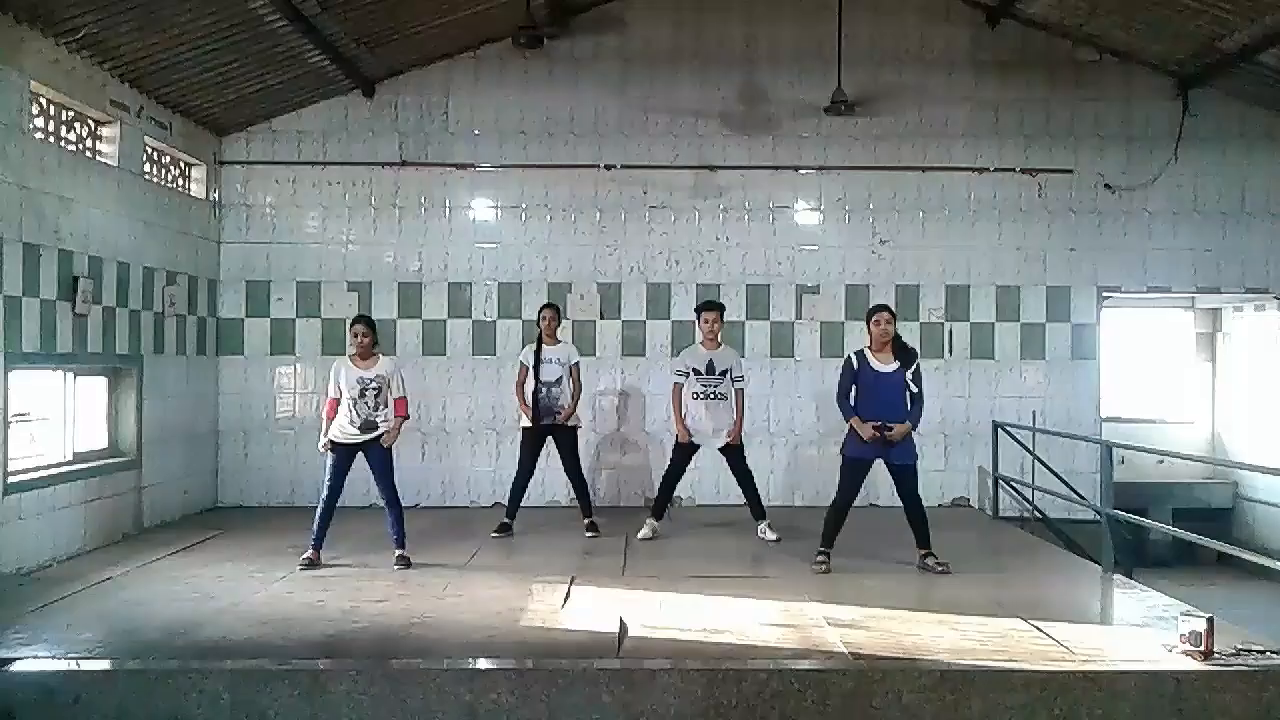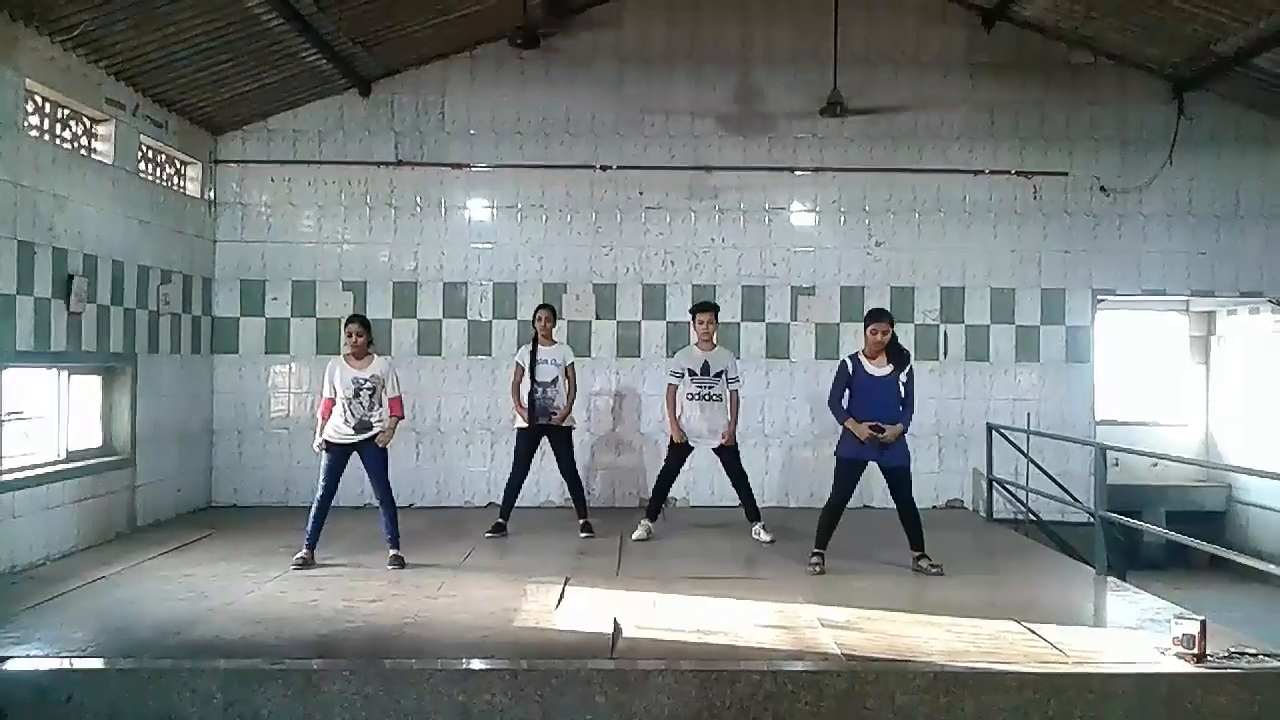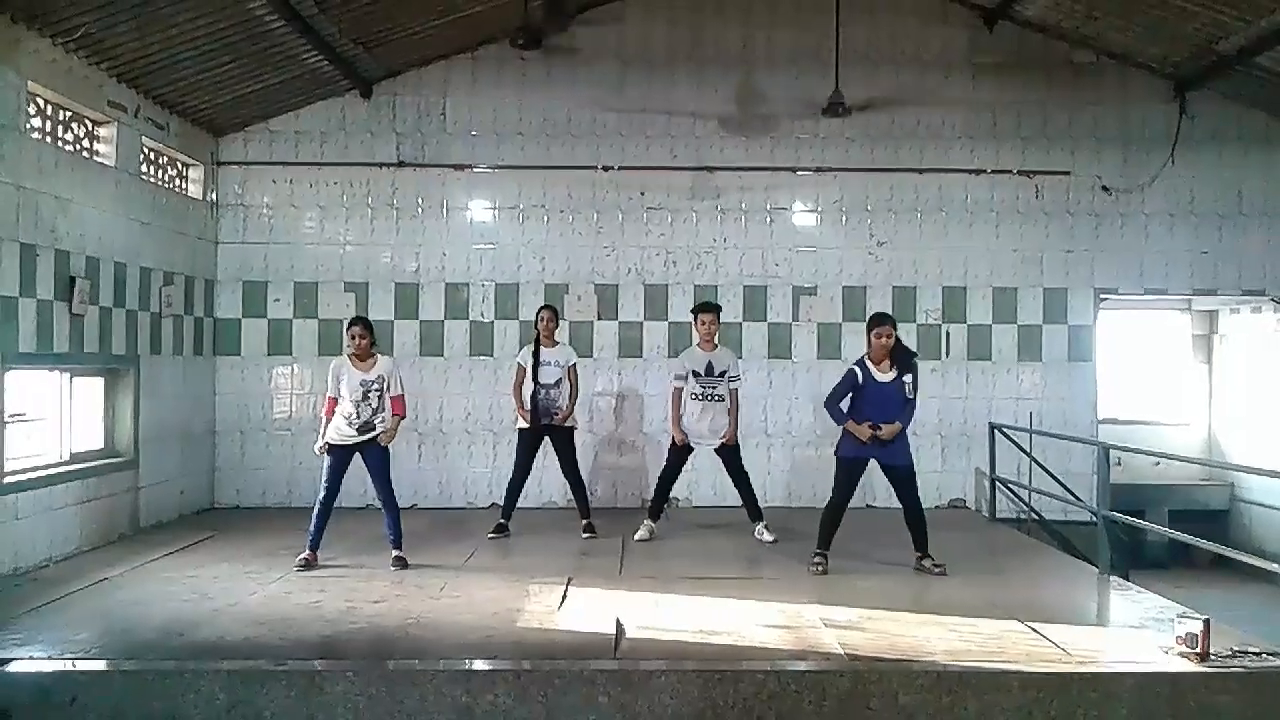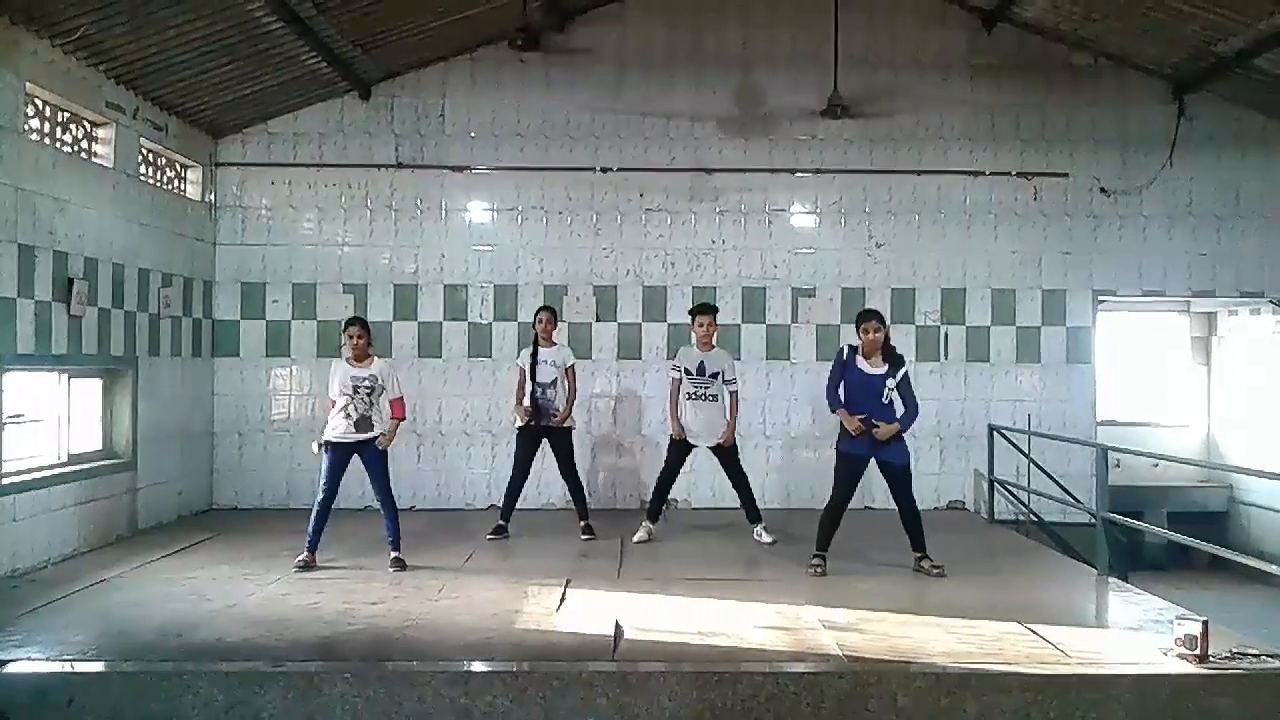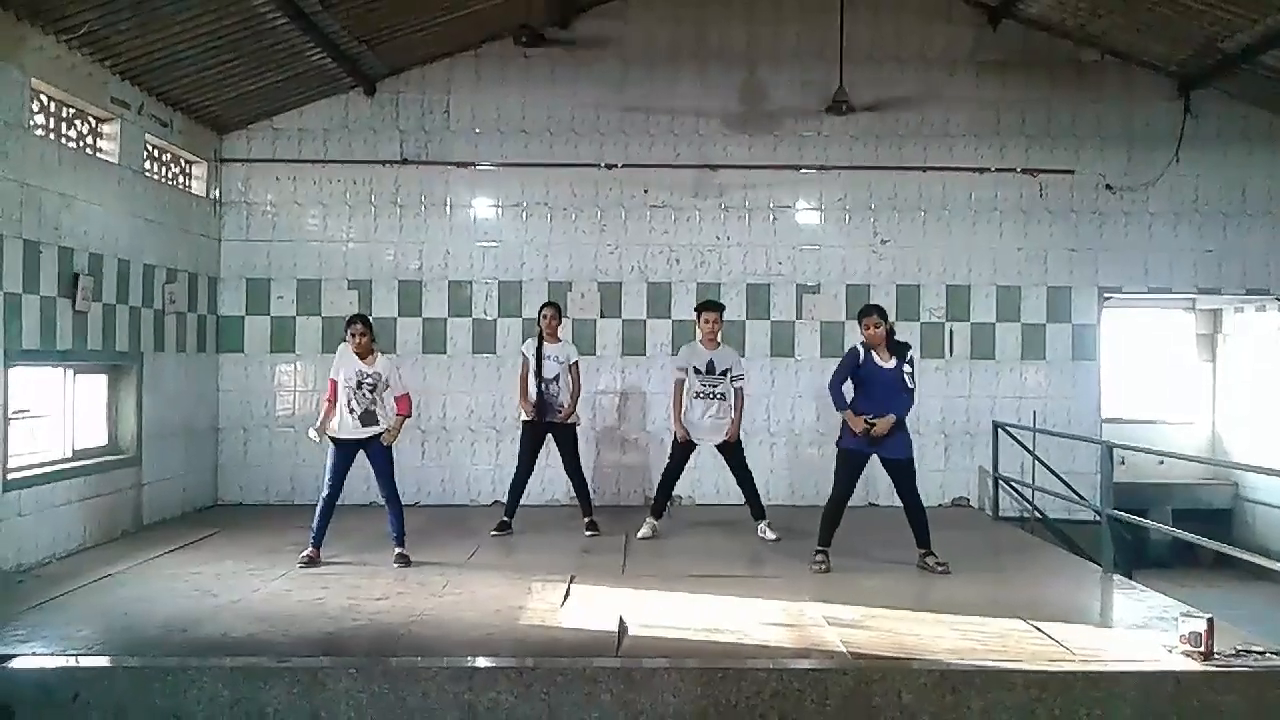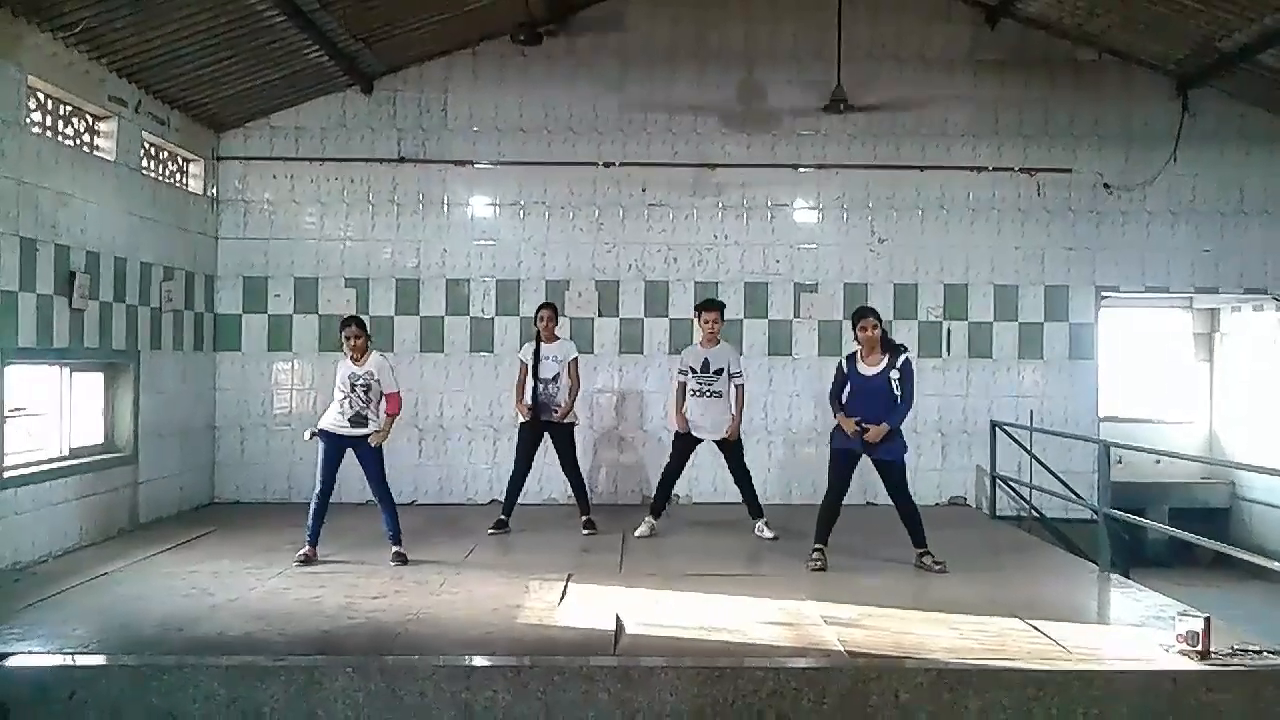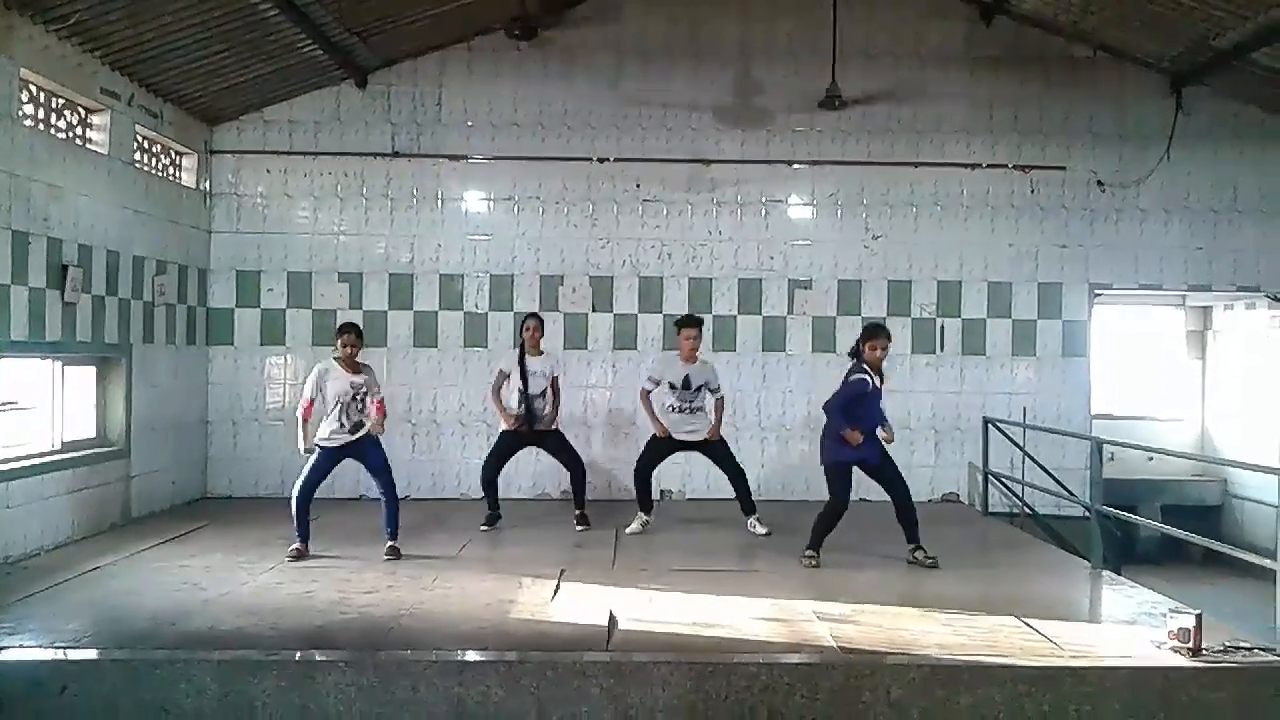
dt=0.4s
person 1, frame 1
left shoulder: (908, 359)
right shoulder: (856, 360)
left elbow: (917, 400)
right elbow: (843, 397)
left wrist: (908, 426)
right wrist: (858, 425)
left hip: (899, 439)
right hip: (862, 438)
left knee: (911, 498)
right knee: (844, 497)
left ankle: (925, 554)
right ankle: (823, 551)
person 1, frame 2
left shoulder: (901, 363)
right shoulder: (851, 364)
left elbow: (909, 403)
right elbow: (834, 400)
left wrist: (899, 428)
right wrist: (853, 426)
left hip: (892, 441)
right hip: (855, 440)
left knee: (905, 500)
right knee: (838, 498)
left ankle: (919, 556)
right ankle: (817, 553)
person 1, frame 3
left shoulder: (906, 364)
right shoulder: (859, 370)
left elbow: (910, 403)
right elbow: (831, 402)
left wrist: (897, 426)
right wrist: (854, 428)
left hip: (894, 441)
right hip: (856, 440)
left knee: (911, 500)
right knee: (839, 498)
left ankle: (922, 555)
right ankle: (820, 553)
person 1, frame 4
left shoulder: (896, 365)
right shoulder: (847, 356)
left elbow: (911, 406)
right elbow: (832, 390)
left wrist: (895, 427)
right wrist: (845, 418)
left hip: (890, 440)
right hip: (854, 439)
left knee: (906, 500)
right knee: (839, 499)
left ankle: (921, 556)
right ankle: (819, 555)
person 1, frame 5
left shoulder: (904, 354)
right shoulder: (858, 352)
left elbow: (908, 397)
right elbow: (835, 384)
left wrist: (890, 420)
right wrist: (850, 417)
left hip: (894, 434)
right hip: (856, 435)
left knee: (910, 495)
right knee: (840, 494)
left ankle: (925, 553)
right ankle: (821, 551)
person 1, frame 6
left shoulder: (899, 358)
right shoulder: (848, 362)
left elbow: (907, 399)
right elbow: (835, 396)
left wrist: (885, 427)
right wrist: (841, 419)
left hip: (885, 437)
right hip: (848, 436)
left knee: (901, 495)
right knee: (835, 493)
left ankle: (922, 552)
right ankle: (818, 549)
person 1, frame 7
left shoulder: (875, 373)
right shoulder: (860, 378)
right elbow: (830, 408)
left wrist: (886, 426)
right wrist: (848, 433)
left hip: (868, 445)
right hip: (840, 446)
left knee: (901, 492)
right knee: (839, 502)
left ankle: (914, 548)
right ankle: (812, 548)
person 2, frame 1
left shoulder: (388, 365)
right shoulder: (340, 366)
left elbow: (400, 402)
right elbow: (331, 403)
left wrist: (394, 430)
right wrist: (324, 434)
left hip: (376, 438)
right hip: (342, 437)
left knee: (388, 492)
right knee: (329, 494)
left ankle: (400, 549)
right ankle: (314, 550)
person 2, frame 2
left shoulder: (383, 365)
right shoulder: (335, 366)
left elbow: (395, 402)
right elbow: (327, 403)
left wrist: (390, 430)
right wrist: (319, 434)
left hip: (371, 437)
right hip: (337, 437)
left knee: (383, 493)
right knee: (324, 493)
left ankle: (394, 549)
right ankle: (308, 550)
person 2, frame 3
left shoulder: (387, 364)
right shoulder: (339, 365)
left elbow: (397, 402)
right elbow: (330, 403)
left wrist: (392, 429)
right wrist: (322, 436)
left hip: (373, 438)
right hip: (340, 438)
left knee: (385, 493)
right knee: (326, 494)
left ankle: (397, 550)
right ankle: (310, 551)
person 2, frame 4
left shoulder: (383, 366)
right shoulder: (337, 367)
left elbow: (397, 404)
right elbow: (333, 404)
left wrist: (390, 433)
right wrist: (324, 435)
left hip: (372, 439)
right hip: (338, 439)
left knee: (384, 495)
right knee: (325, 496)
left ankle: (395, 551)
right ankle: (309, 552)
person 2, frame 5
left shoulder: (385, 364)
right shoulder: (342, 353)
left elbow: (403, 400)
right elbow: (332, 391)
left wrist: (395, 430)
right wrist: (321, 423)
left hip: (376, 435)
right hip: (342, 435)
left knee: (389, 491)
right knee: (330, 491)
left ankle: (399, 547)
right ankle: (314, 548)
person 2, frame 6
left shoulder: (380, 362)
right shoulder: (341, 365)
left elbow: (393, 398)
left wrist: (384, 430)
right wrist: (318, 427)
left hip: (365, 435)
right hip: (333, 432)
left knee: (381, 490)
right knee: (322, 489)
left ankle: (396, 545)
right ankle: (310, 547)
person 2, frame 7
left shoulder: (368, 372)
right shoulder: (323, 370)
left elbow: (378, 400)
right elbow: (306, 405)
left wrist: (378, 423)
right wrist: (304, 440)
left hip: (364, 440)
right hip: (330, 444)
left knee: (388, 487)
right knee: (301, 493)
left ankle: (391, 541)
right ankle: (301, 543)
person 3, frame 1
left shoulder: (732, 356)
right shoulder: (687, 355)
left elbow: (739, 392)
right elbow: (677, 391)
left wrist: (738, 426)
right wrist: (679, 425)
left hip: (725, 430)
right hip: (692, 429)
left knee: (743, 475)
right knee: (673, 473)
left ankle: (762, 523)
right ankle: (653, 521)
person 3, frame 2
left shoulder: (727, 357)
right shoulder: (682, 356)
left elbow: (733, 394)
right elbow: (671, 392)
left wrist: (732, 427)
right wrist: (673, 425)
left hip: (720, 431)
right hip: (686, 430)
left knee: (738, 476)
right knee: (667, 475)
left ankle: (756, 524)
right ankle: (647, 522)
person 3, frame 3
left shoulder: (728, 357)
right shoulder: (686, 357)
left elbow: (733, 394)
right elbow: (677, 392)
left wrist: (733, 427)
right wrist: (675, 427)
left hip: (721, 430)
right hip: (688, 430)
left knee: (740, 476)
right knee: (668, 474)
left ankle: (759, 524)
right ankle: (650, 522)
person 3, frame 4
left shoulder: (724, 358)
right shoulder: (683, 354)
left elbow: (733, 394)
right elbow: (674, 387)
left wrist: (731, 427)
right wrist: (673, 421)
left hip: (718, 430)
right hip: (685, 429)
left knee: (738, 477)
right knee: (667, 475)
left ankle: (758, 525)
right ankle: (649, 523)
person 3, frame 5
left shoulder: (731, 355)
right shoulder: (688, 351)
left elbow: (738, 390)
right elbow: (679, 387)
left wrist: (736, 424)
right wrist: (678, 422)
left hip: (723, 428)
right hip: (690, 426)
left knee: (743, 473)
right knee: (671, 472)
left ankle: (762, 522)
right ankle: (653, 519)
person 3, frame 6
left shoulder: (729, 353)
right shoulder: (688, 353)
left elbow: (739, 387)
right elbow: (680, 387)
left wrist: (737, 421)
right wrist: (679, 415)
left hip: (723, 426)
right hip: (691, 424)
left knee: (740, 472)
right knee: (672, 470)
left ankle: (759, 521)
right ankle: (652, 519)
person 3, frame 7
left shoulder: (707, 370)
right shoulder: (663, 365)
left elbow: (719, 397)
right elbow: (644, 393)
left wrist: (717, 425)
right wrist: (655, 422)
left hip: (702, 432)
right hip: (670, 431)
left knee: (735, 471)
right knee: (642, 467)
left ankle: (752, 517)
right ankle: (644, 515)
person 4, frame 1
left shoulder: (569, 350)
right shoulder: (529, 351)
left elbow: (577, 384)
right elbow: (520, 383)
left wrist: (572, 408)
right wrist: (523, 407)
left hip: (563, 420)
right hip: (534, 420)
left knee: (574, 470)
right knee: (524, 471)
left ankle: (588, 519)
right ankle: (508, 520)
person 4, frame 2
left shoulder: (564, 351)
right shoulder: (526, 351)
left elbow: (572, 384)
right elbow: (516, 384)
left wrist: (567, 409)
right wrist: (519, 408)
left hip: (558, 420)
right hip: (529, 420)
left knee: (569, 470)
right knee: (518, 471)
left ankle: (583, 519)
right ankle: (502, 521)
person 4, frame 3
left shoulder: (566, 351)
right shoulder: (527, 352)
left elbow: (574, 385)
right elbow: (517, 385)
left wrist: (569, 410)
right wrist: (520, 409)
left hip: (560, 420)
right hip: (531, 421)
left knee: (571, 471)
right knee: (519, 472)
left ankle: (586, 520)
right ankle: (504, 521)
person 4, frame 4
left shoulder: (564, 352)
right shoulder: (527, 353)
left elbow: (572, 386)
right elbow: (520, 385)
left wrist: (567, 411)
right wrist: (518, 407)
left hip: (558, 422)
right hip: (530, 421)
left knee: (569, 472)
right knee: (519, 473)
left ankle: (584, 522)
right ankle: (503, 523)
person 4, frame 5
left shoulder: (568, 348)
right shoulder: (531, 345)
left elbow: (576, 383)
right elbow: (523, 377)
left wrist: (572, 407)
right wrist: (523, 401)
left hip: (562, 417)
right hip: (535, 416)
left knee: (574, 468)
right knee: (523, 468)
left ankle: (588, 518)
right ankle: (507, 519)
person 4, frame 6
left shoulder: (567, 346)
right shoulder: (529, 348)
left elbow: (575, 381)
right elbow: (521, 380)
left wrist: (569, 406)
right wrist: (519, 404)
left hip: (560, 416)
right hip: (532, 415)
left knee: (571, 467)
right knee: (520, 467)
left ankle: (586, 516)
right ankle: (504, 517)
person 4, frame 7
left shoulder: (549, 360)
right shoulder: (512, 358)
left elbow: (555, 392)
right elbow: (495, 388)
left wrist: (553, 415)
right wrist: (504, 413)
left hip: (544, 428)
right hip: (515, 428)
left knee: (577, 467)
right knee: (488, 471)
left ankle: (579, 511)
right ankle: (493, 512)
